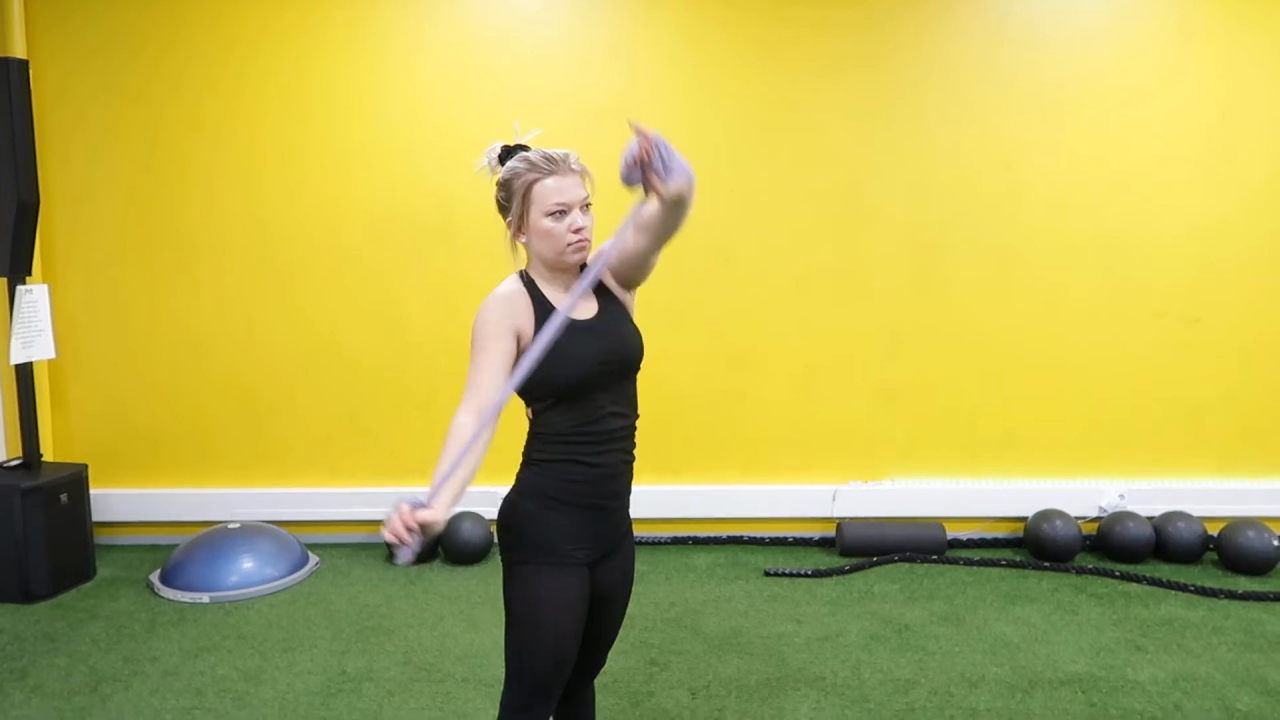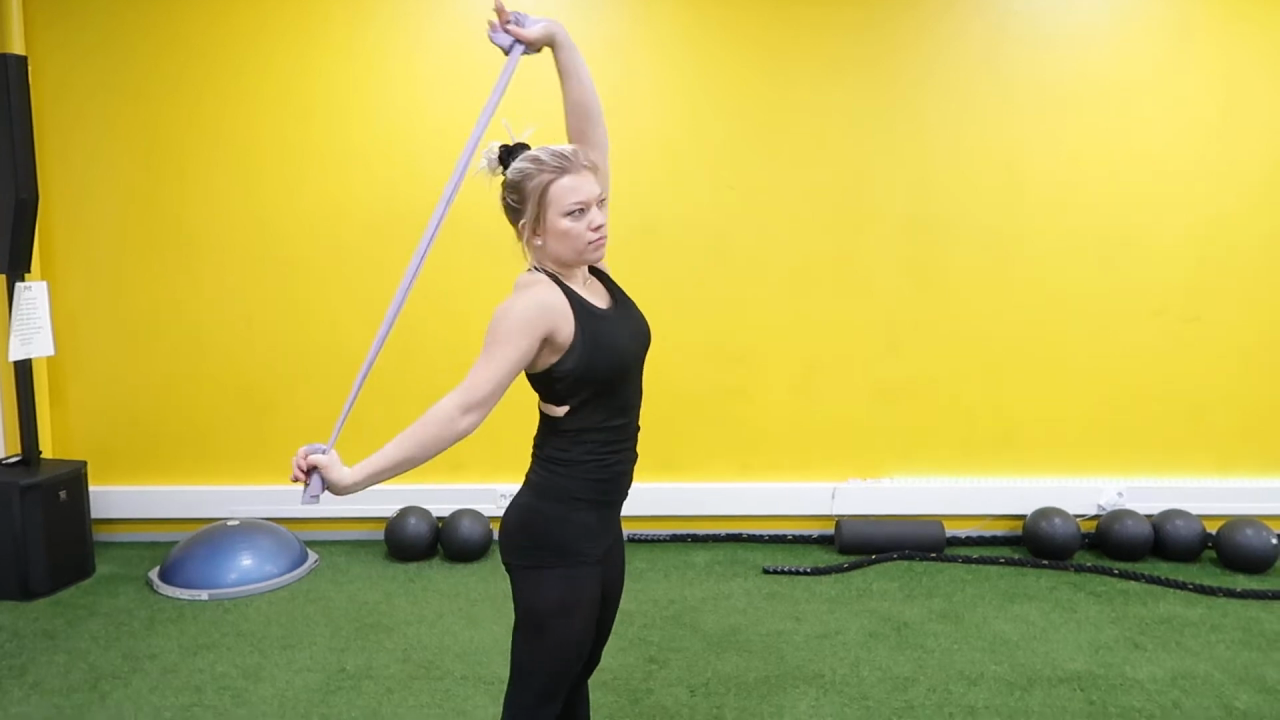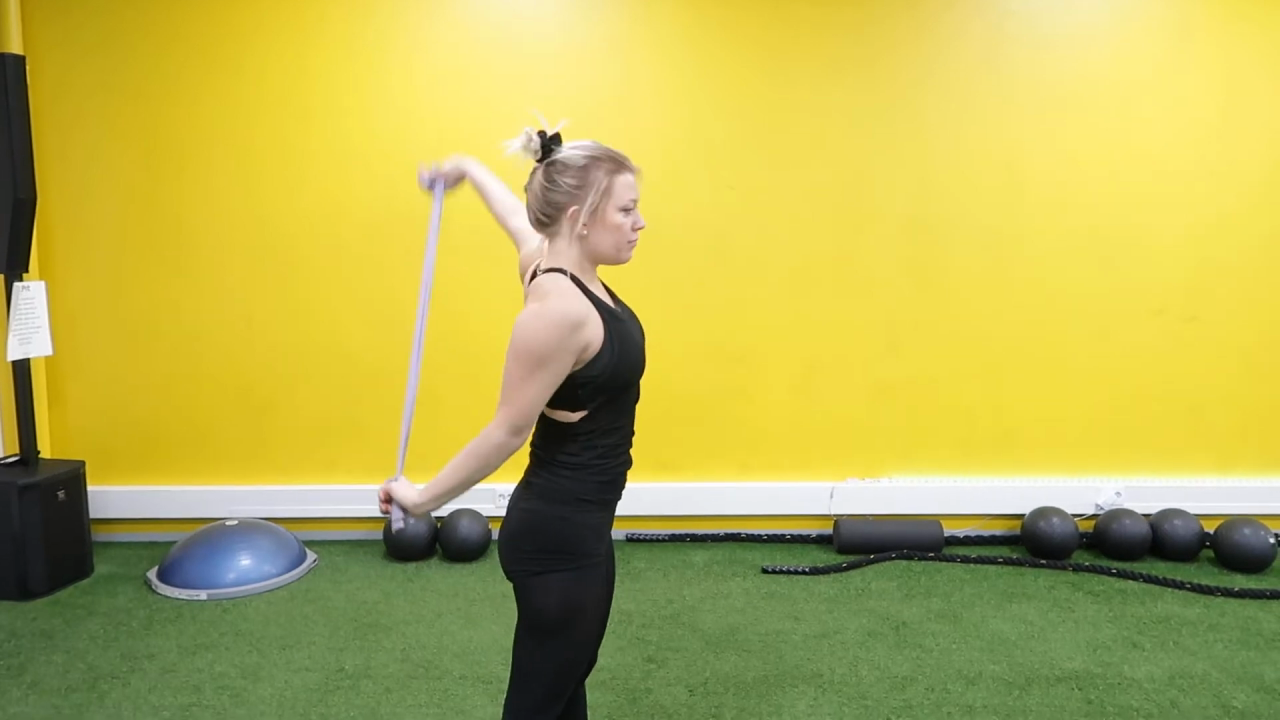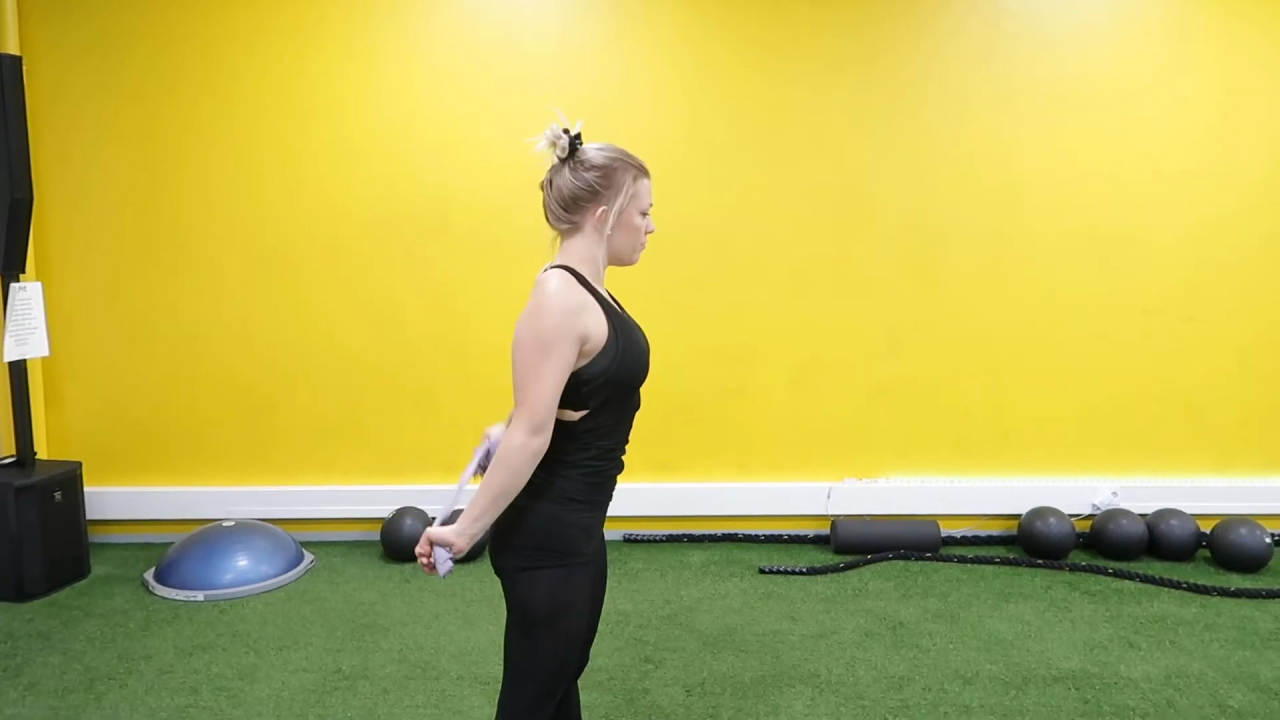
dt=0.4s
person 1, frame 1
left shoulder: (612, 276)
right shoulder: (511, 305)
left elbow: (653, 233)
right elbow: (477, 408)
left wrist: (672, 196)
right wrist: (440, 505)
left hip: (610, 523)
right hip: (545, 530)
person 1, frame 2
left shoulder: (594, 269)
right shoulder: (535, 303)
left elbow: (590, 143)
right elbow: (465, 408)
right wrist: (356, 475)
left hip: (598, 525)
right hip: (554, 532)
person 1, frame 3
left shoulder: (563, 265)
right shoulder: (557, 309)
left elbow: (528, 211)
right elbow: (508, 430)
left wrist: (471, 168)
right wrist: (423, 500)
left hip: (576, 527)
right hip: (555, 535)
person 1, frame 4
left shoulder: (580, 288)
right shoulder: (561, 299)
right elbow: (532, 434)
left wrist: (505, 429)
right wrist: (466, 531)
left hip: (575, 526)
right hip: (548, 534)
